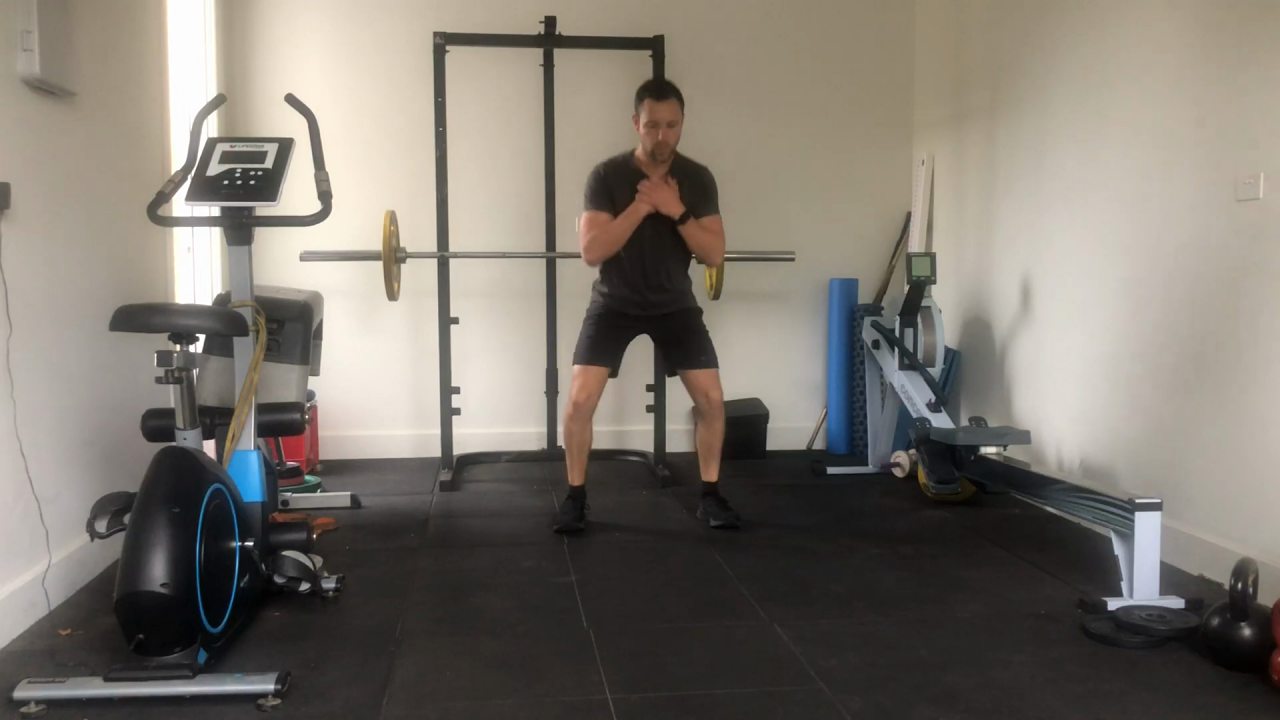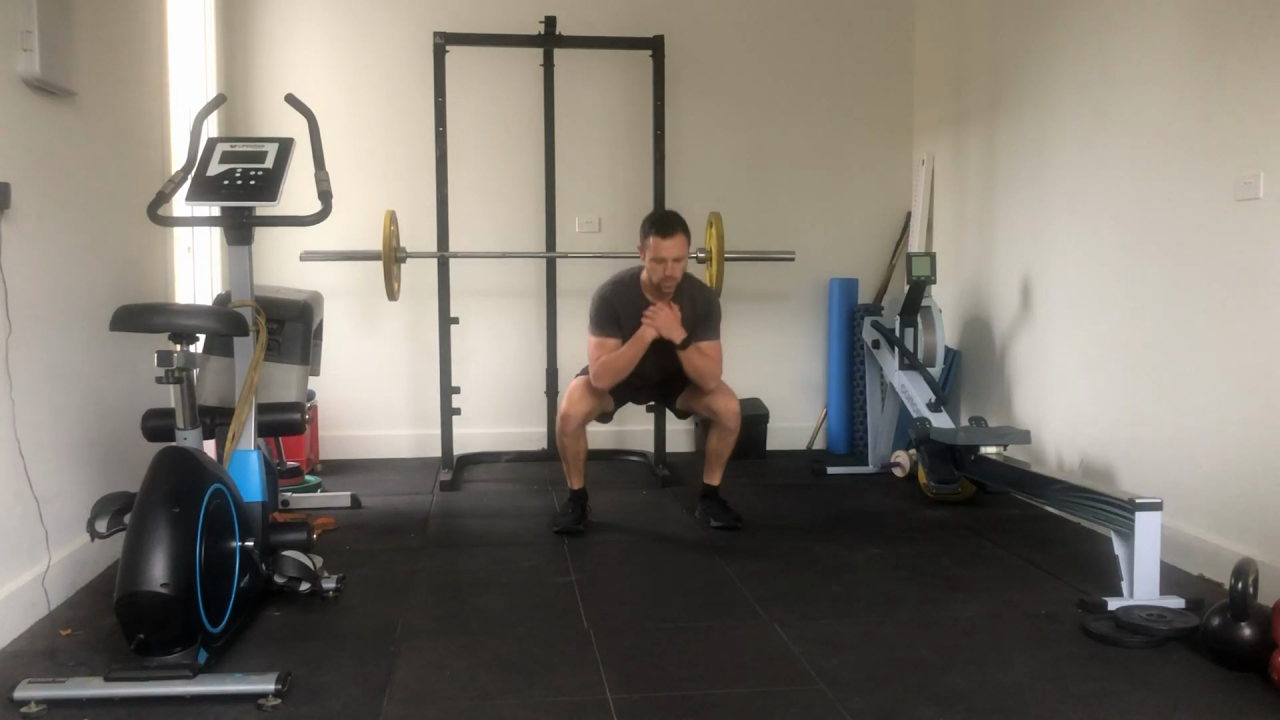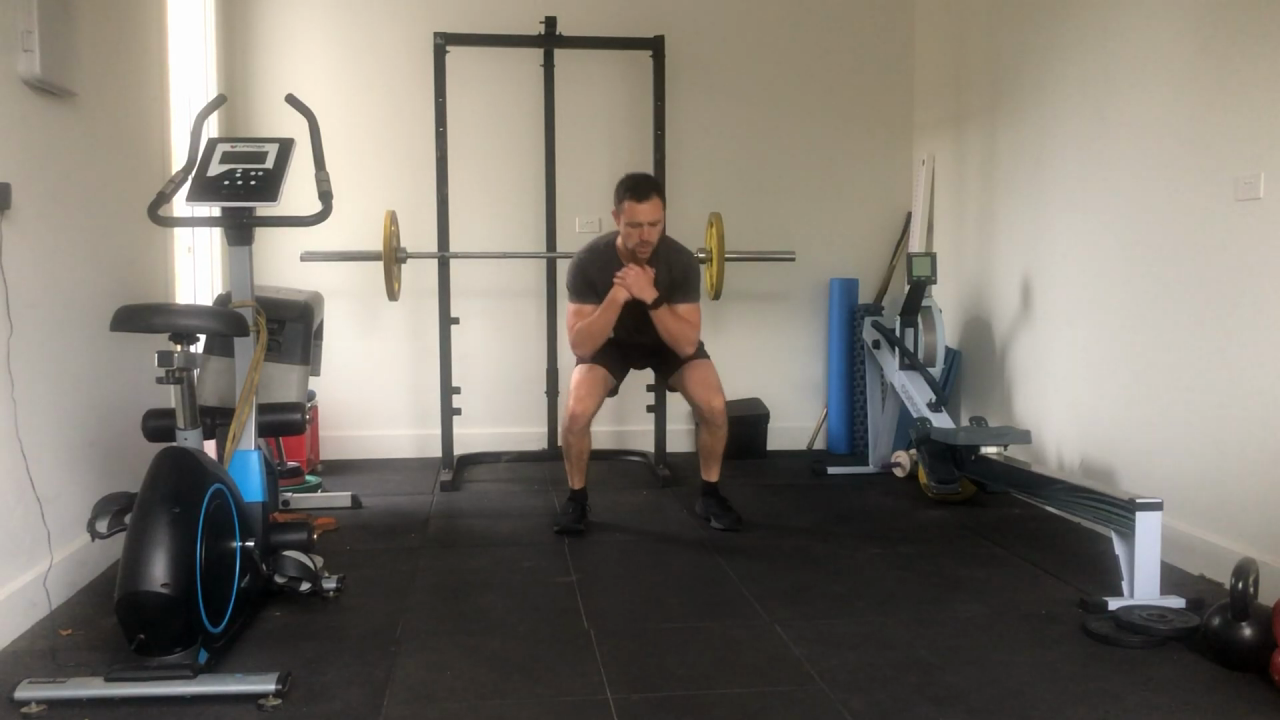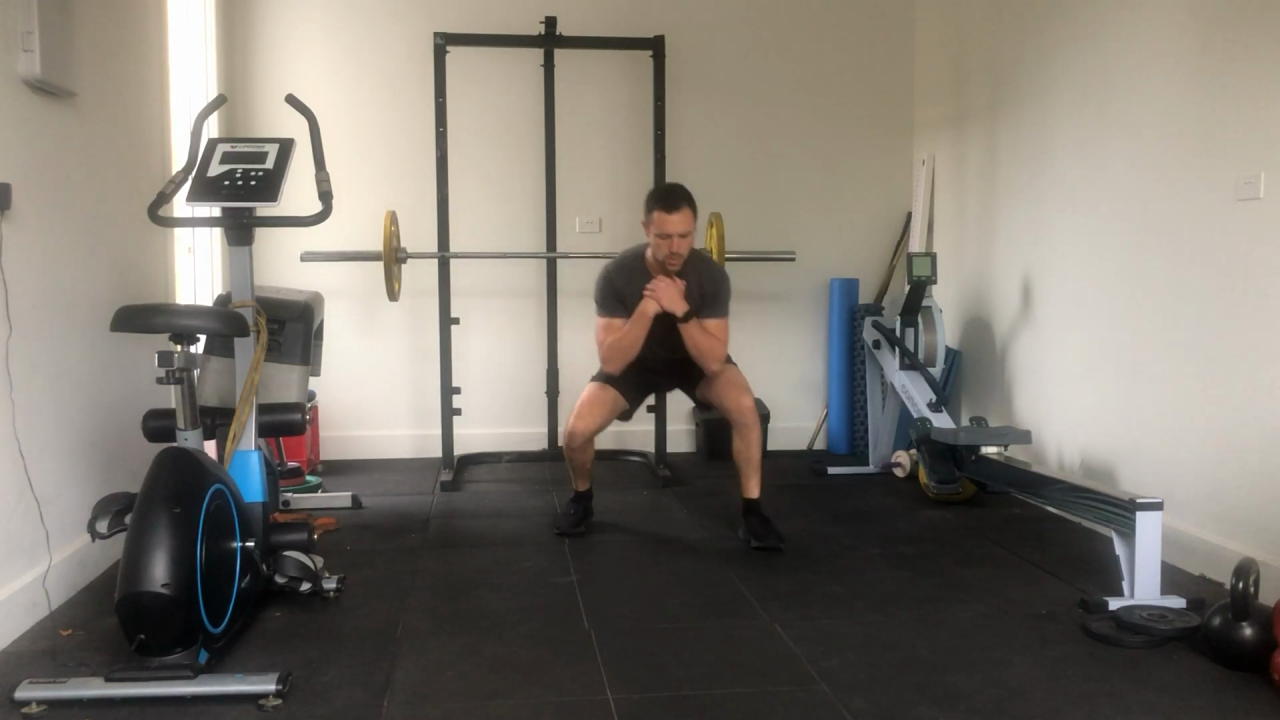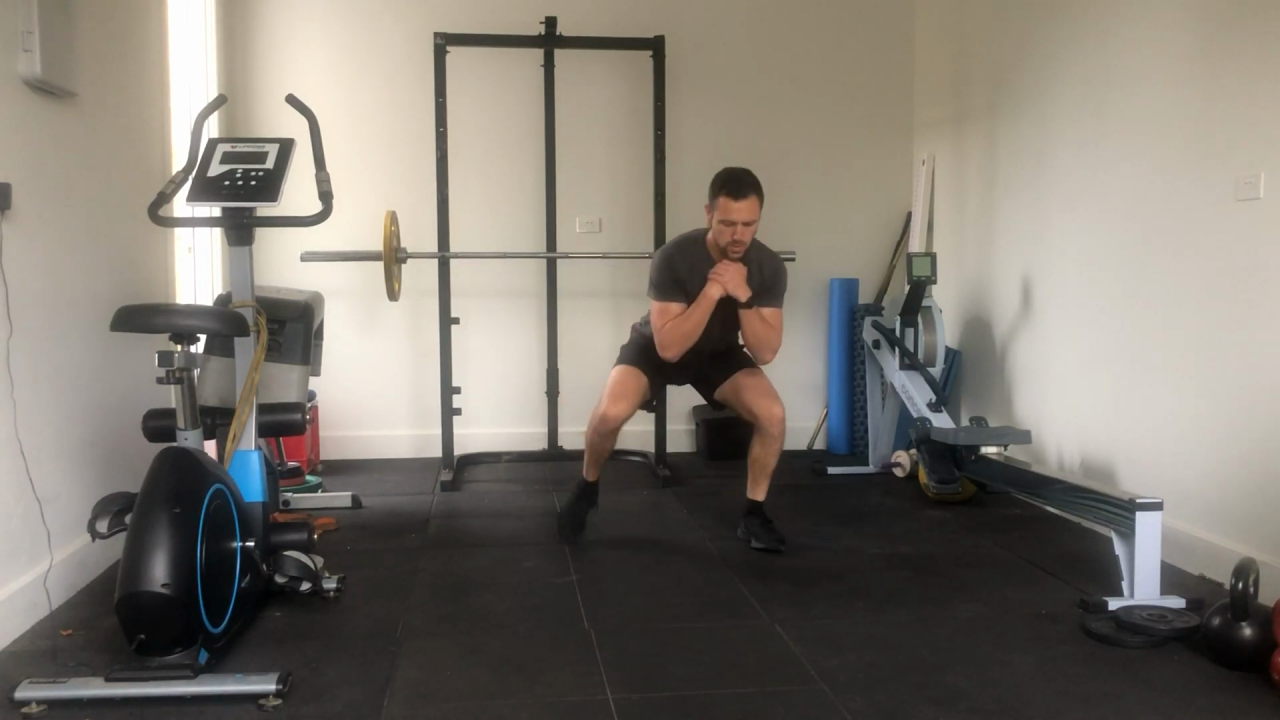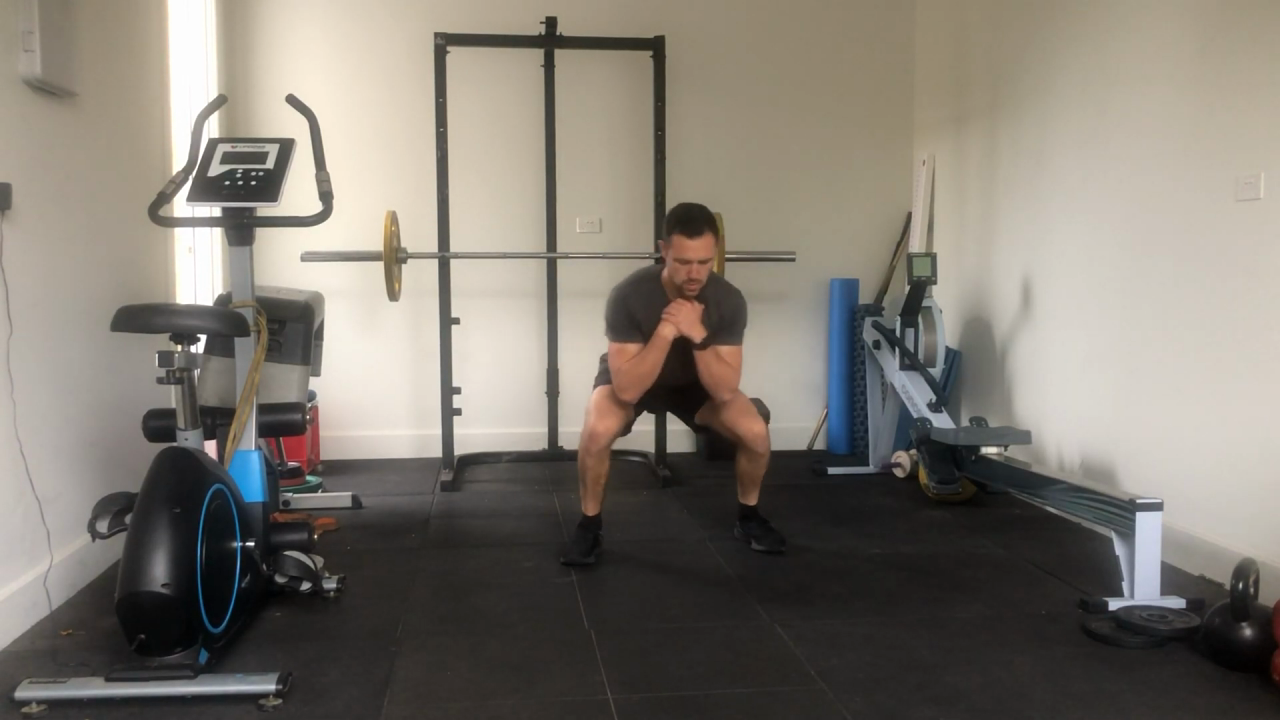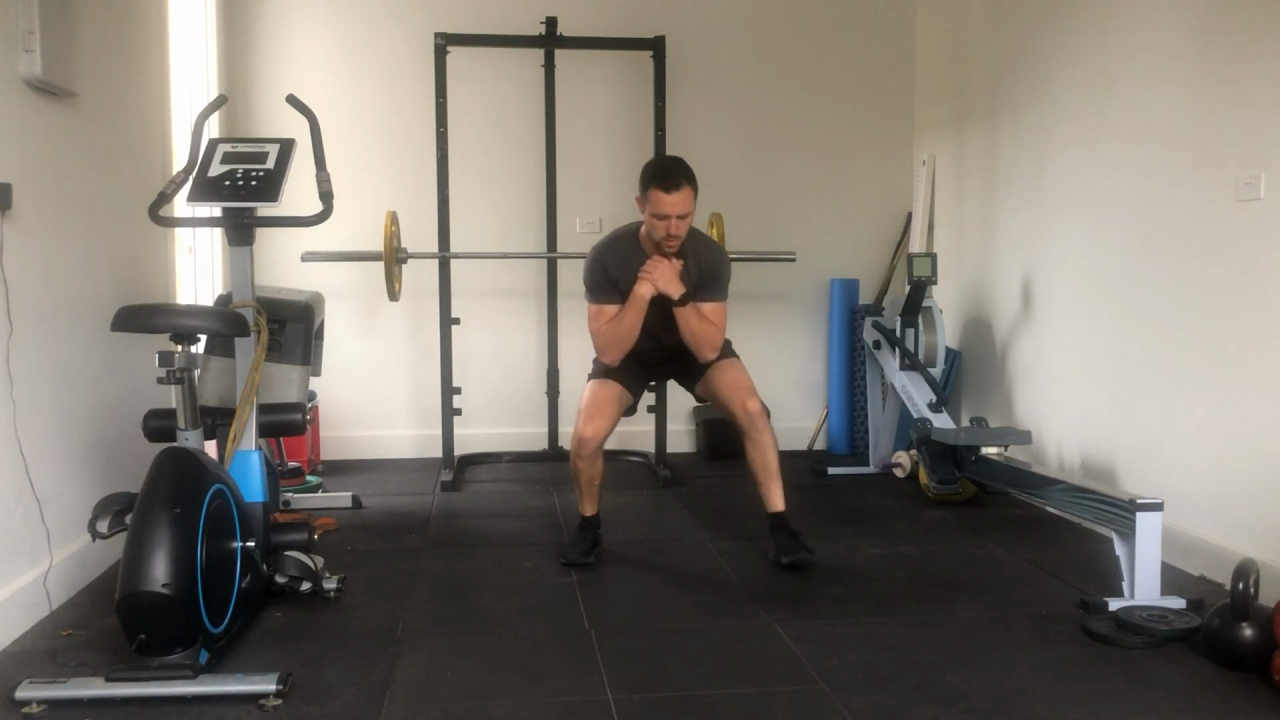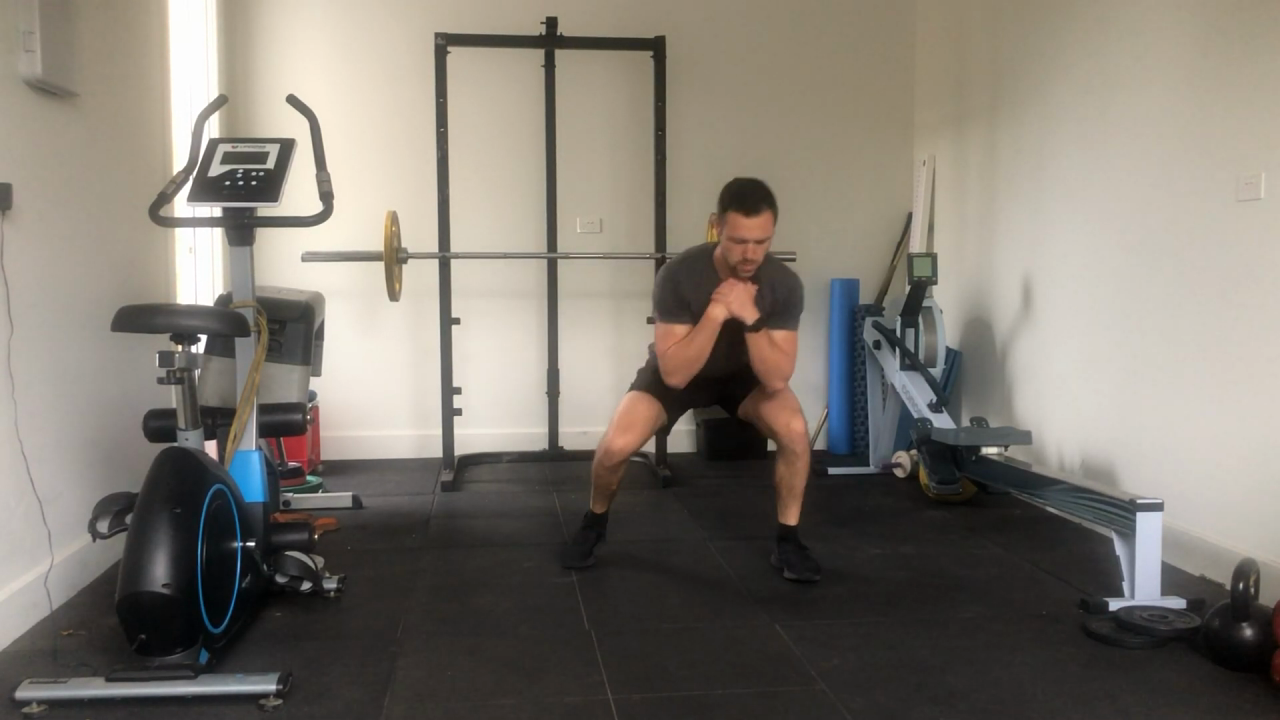
dt=0.4s
person 1, frame 1
left shoulder: (698, 178)
right shoulder: (607, 175)
left elbow: (714, 255)
right elbow: (591, 251)
left wrist: (677, 212)
right wrist: (640, 205)
left hip: (675, 305)
right hip: (615, 302)
left knee: (710, 397)
right knee: (580, 399)
left ankle: (710, 495)
right ankle: (575, 496)
person 1, frame 2
left shoulder: (702, 299)
right shoulder: (611, 295)
left elbow: (710, 381)
right elbow: (600, 379)
left wrist: (679, 338)
right wrist: (645, 334)
left hip: (675, 374)
right hip: (619, 373)
left knee: (728, 410)
right knee: (571, 413)
left ankle: (710, 497)
right ankle: (577, 499)
person 1, frame 3
left shoulder: (680, 260)
right shoulder: (589, 261)
left elbow: (687, 344)
right elbow: (580, 346)
left wrist: (651, 297)
right wrist: (617, 295)
left hip: (668, 337)
right hip: (611, 339)
left knee: (714, 406)
right knee: (577, 412)
left ankle: (709, 494)
right ankle: (577, 499)
person 1, frame 4
left shoulder: (711, 276)
right shoulder: (617, 275)
left elbow: (714, 361)
right elbow: (610, 362)
left wrist: (683, 309)
right wrist: (647, 307)
left hip: (692, 358)
right hip: (635, 361)
left knee: (743, 405)
right knee: (577, 431)
left ankle: (752, 512)
right ankle: (581, 500)
person 1, frame 5
left shoulder: (769, 266)
right shoulder: (675, 257)
left elbow: (766, 353)
right elbow: (668, 347)
left wrist: (744, 296)
right wrist: (712, 292)
left hip: (718, 351)
right hip: (654, 346)
left knee: (772, 416)
right knee: (609, 414)
left ankle: (753, 513)
right ankle: (587, 489)
person 1, frame 6
left shoulder: (728, 301)
right shoulder: (629, 296)
left elbow: (725, 392)
right elbow: (628, 391)
left wrist: (698, 335)
right wrist: (663, 333)
left hip: (693, 380)
right hip: (631, 377)
left knee: (755, 434)
right knee: (598, 431)
left ankle: (748, 516)
right ankle: (590, 526)
person 1, frame 7
left shoulder: (709, 256)
right shoulder: (607, 256)
left elbow: (709, 351)
right elbow: (609, 353)
left wrist: (678, 293)
right wrist: (642, 291)
left hip: (691, 344)
right hip: (630, 351)
left knee: (750, 409)
right knee: (587, 436)
left ankle: (779, 525)
right ankle: (589, 525)
person 1, frame 8
left shoulder: (784, 284)
right shoulder: (679, 275)
left elbow: (776, 380)
right elbow: (674, 375)
left wrist: (751, 317)
right wrist: (716, 313)
left hip: (743, 371)
right hip: (675, 369)
left knee: (795, 432)
right knee: (617, 446)
left ankle: (788, 540)
right ankle: (595, 521)
